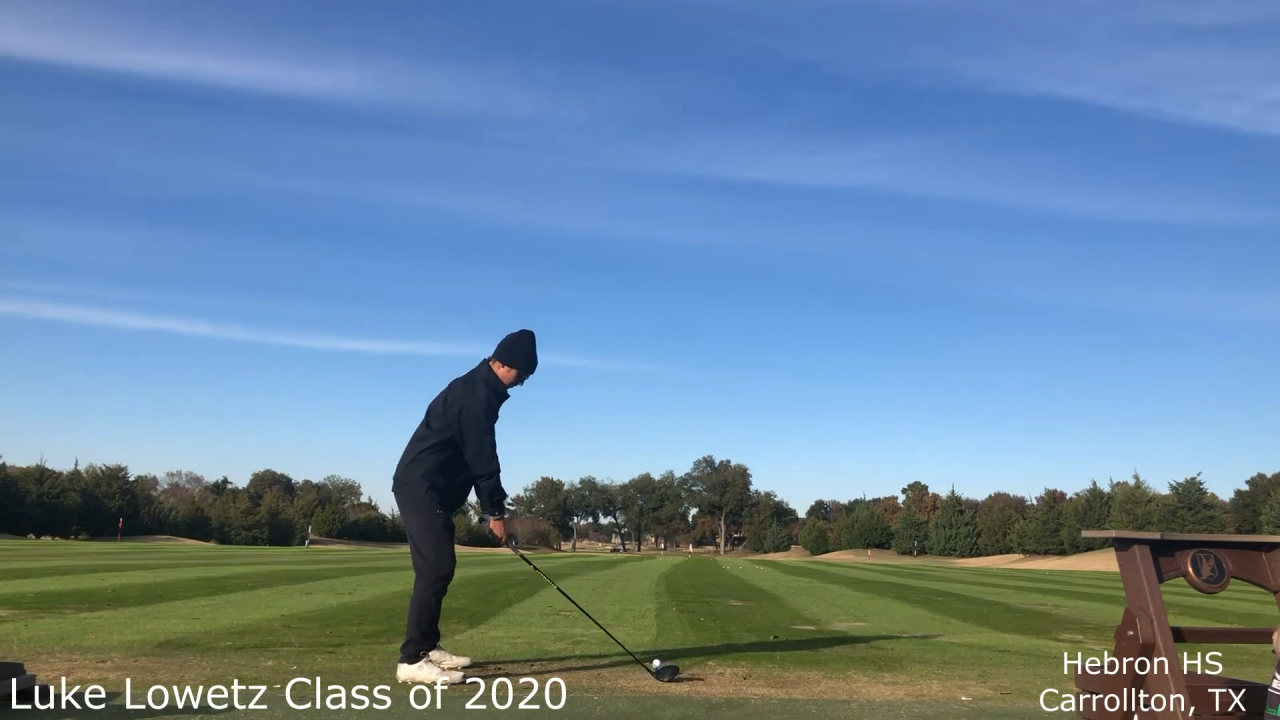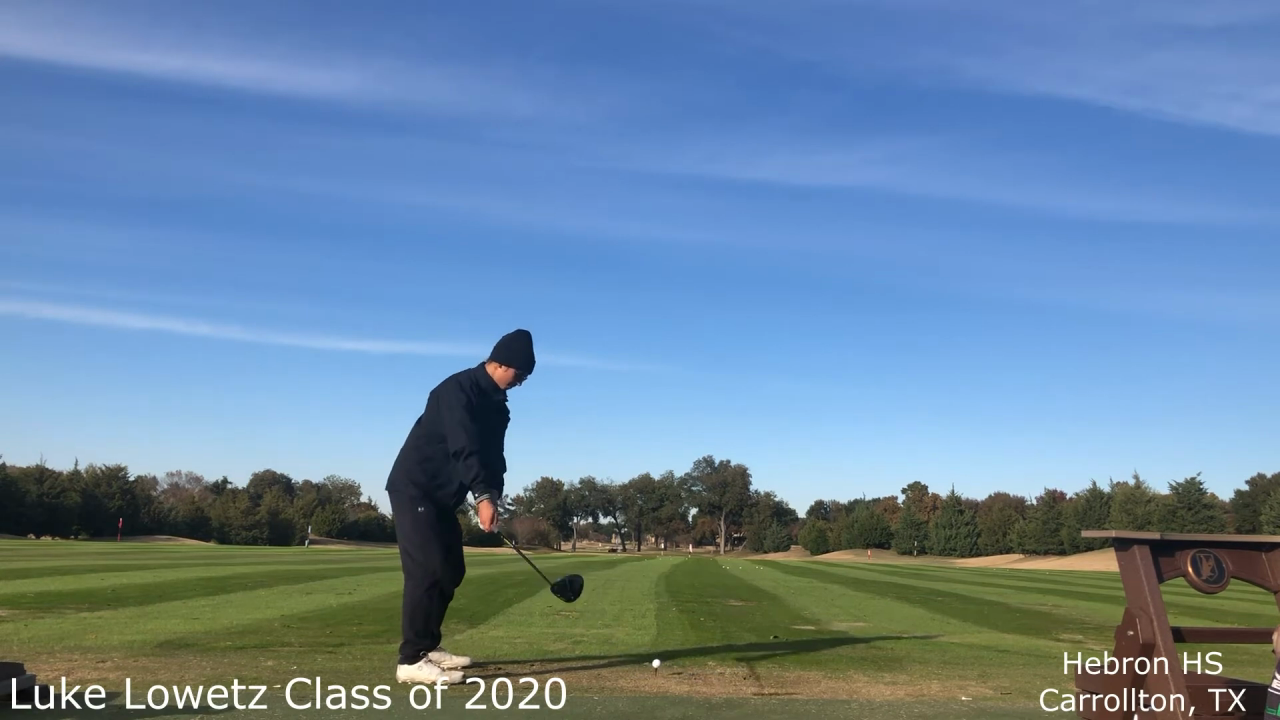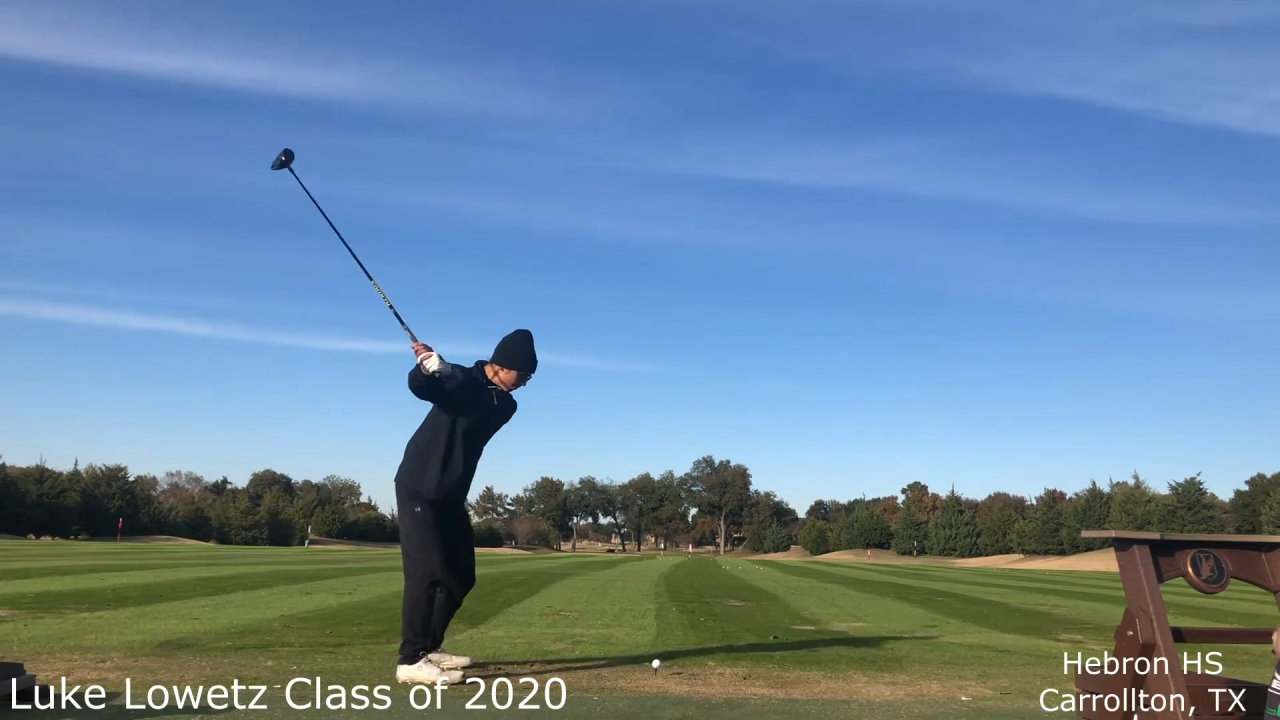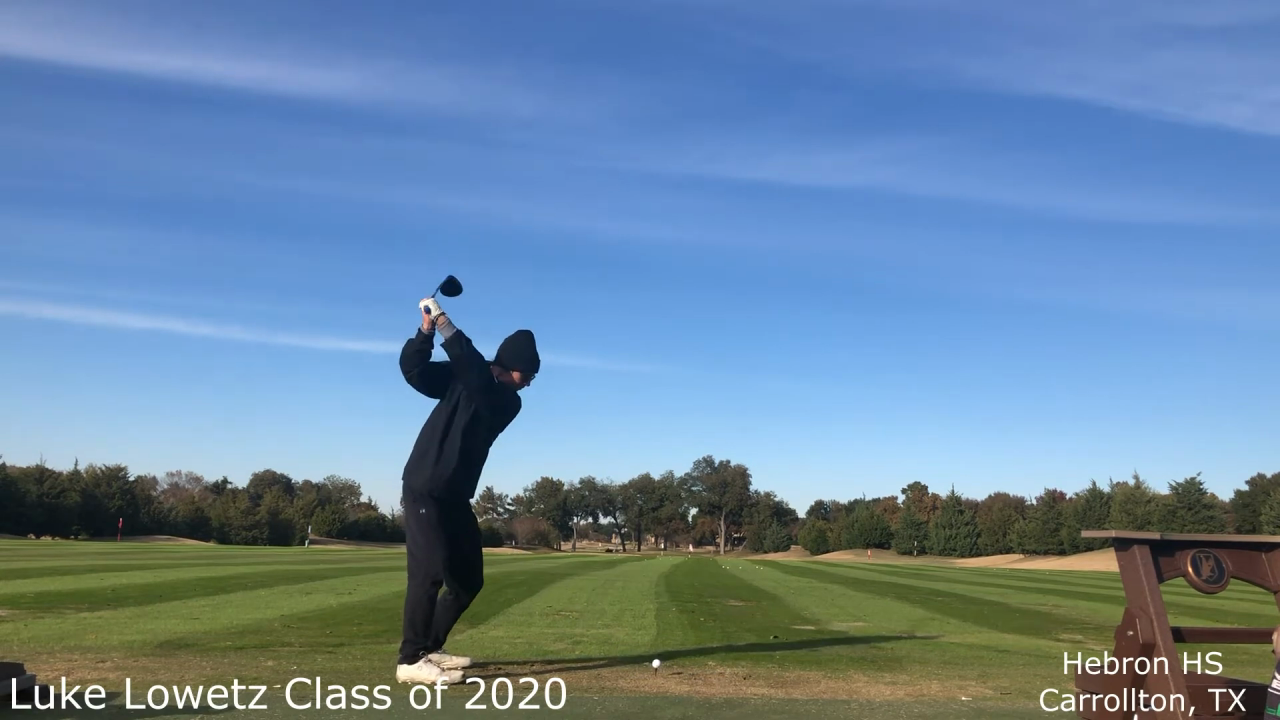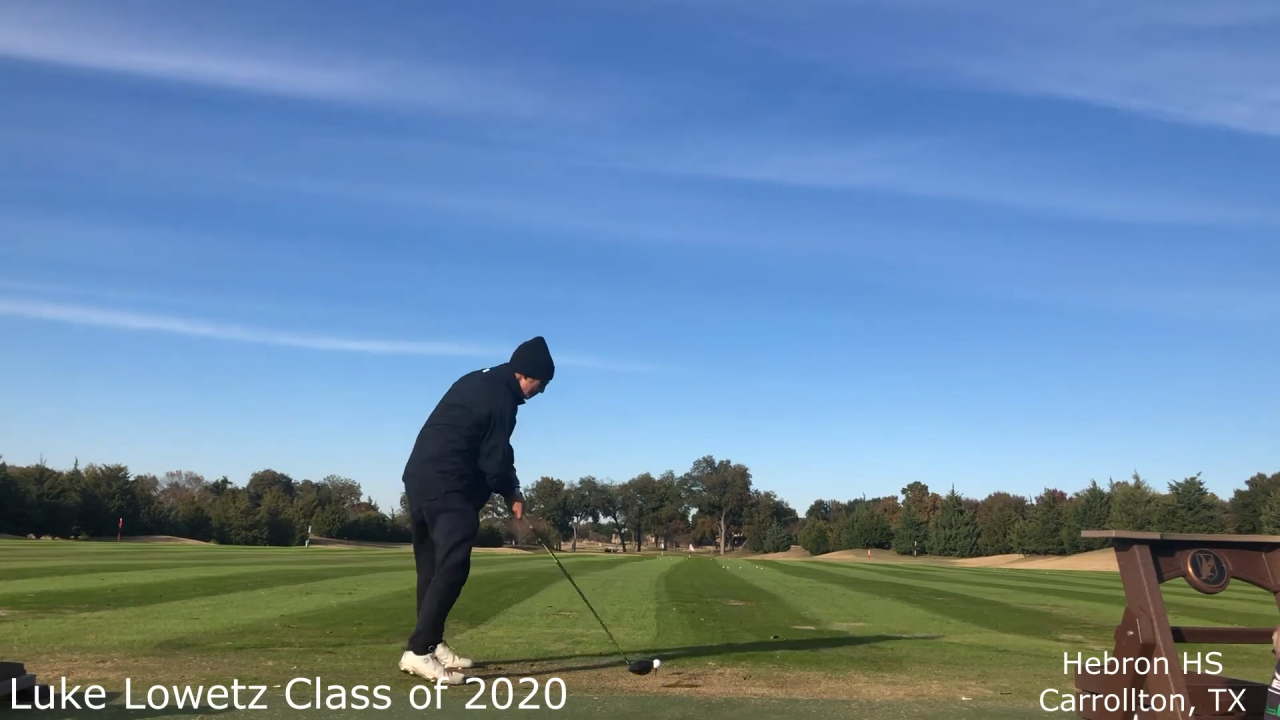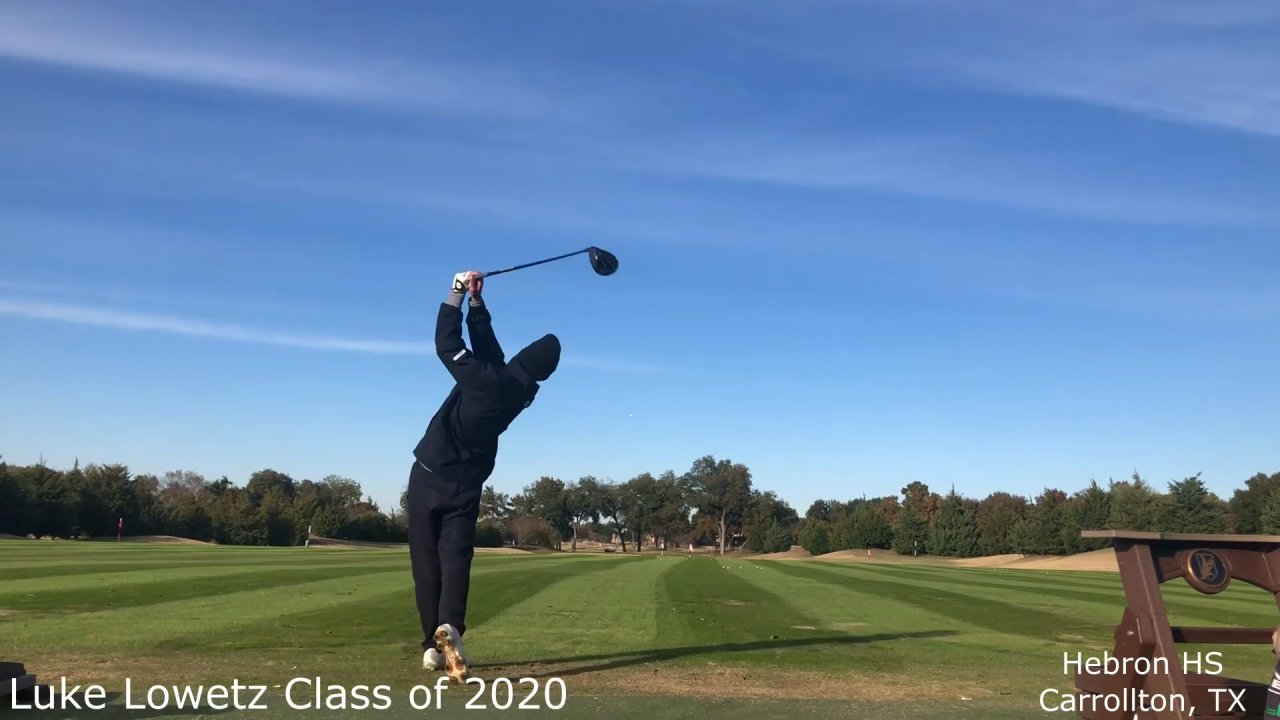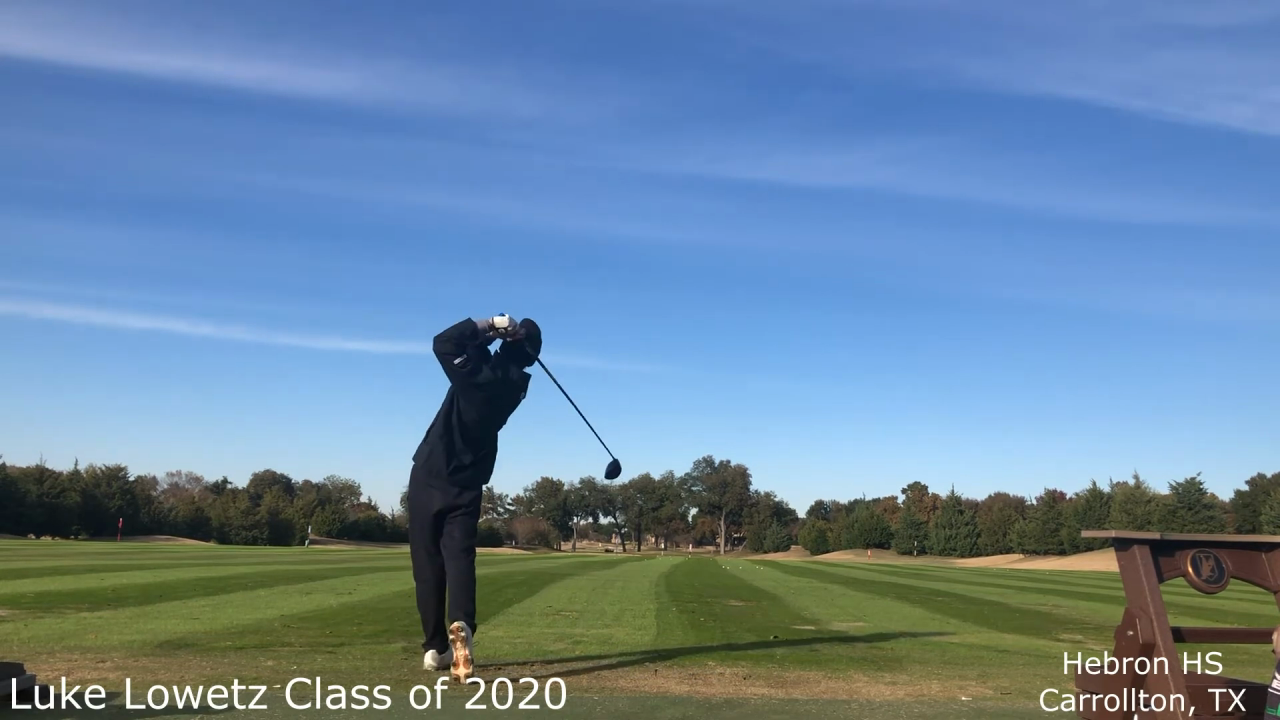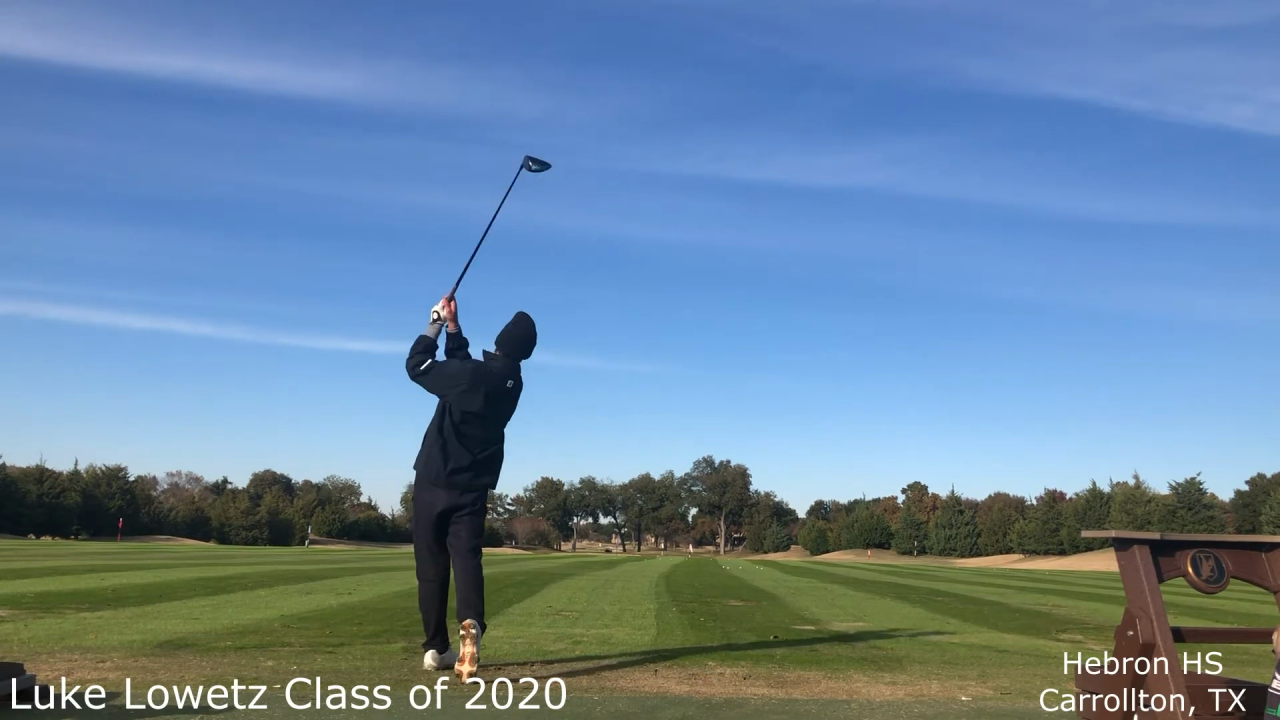
dt=0.3s
person 1, frame 1
left shoulder: (478, 390)
right shoulder: (476, 395)
left elbow: (477, 458)
right elbow: (481, 459)
left wrist: (488, 507)
right wrist: (495, 512)
left hip: (430, 488)
right hip: (423, 488)
left knee: (439, 568)
right knee: (435, 568)
left ankle: (428, 647)
right ankle: (412, 659)
person 1, frame 2
left shoulder: (498, 408)
right shoulder: (459, 387)
left elbow: (494, 457)
right elbow: (465, 444)
left wrist: (491, 497)
right wrist: (482, 496)
left hip: (444, 496)
right hip: (413, 488)
left knee: (449, 572)
right knee: (425, 569)
left ankle: (428, 646)
right ankle: (411, 660)
person 1, frame 3
left shoulder: (504, 404)
right shoulder: (455, 375)
left elbow: (471, 396)
right elbow: (420, 384)
left wrist: (440, 367)
right wrist: (426, 365)
left hip: (451, 496)
right hip: (418, 488)
left knee: (460, 576)
right knee: (425, 570)
left ankle: (430, 647)
right ankle: (411, 660)
person 1, frame 4
left shoulder: (509, 402)
right shoulder: (456, 374)
left elbow: (475, 372)
right elbow: (412, 370)
left wrist: (441, 321)
right wrist: (426, 329)
left hip: (456, 495)
right hip: (424, 487)
left knee: (469, 578)
right knee: (429, 570)
left ankle: (430, 646)
right ankle: (411, 659)
person 1, frame 5
left shoulder: (479, 381)
right shoulder: (501, 399)
right elbow: (494, 458)
left wrist: (507, 490)
right wrist: (512, 494)
left hip: (423, 480)
right hip: (447, 488)
left knee: (431, 567)
right knee: (452, 566)
left ankle: (432, 645)
right ankle: (419, 651)
person 1, frame 6
left shoulder: (485, 378)
right shoulder: (521, 394)
left elbow: (446, 340)
right elbow: (486, 346)
left wrist: (460, 292)
right wrist: (476, 301)
left hip: (426, 478)
right hip: (462, 489)
left knee: (426, 564)
right knee: (455, 560)
left ankle: (434, 644)
right ankle: (446, 630)
person 1, frame 7
left shoulder: (481, 379)
right shoulder: (513, 387)
left elbow: (445, 343)
right elbow: (476, 351)
left wrist: (490, 325)
right wrist: (493, 331)
left hip: (428, 482)
right hip: (466, 490)
left knee: (428, 567)
right knee: (460, 560)
left ankle: (435, 647)
right ankle: (461, 624)
person 1, frame 8
left shoulder: (468, 374)
right shoulder: (513, 385)
left elbow: (417, 369)
left wrist: (437, 321)
right wrist: (453, 326)
left hip: (432, 483)
right hip: (472, 489)
left knee: (432, 566)
right knee: (467, 558)
left ankle: (436, 647)
right ankle: (471, 624)
